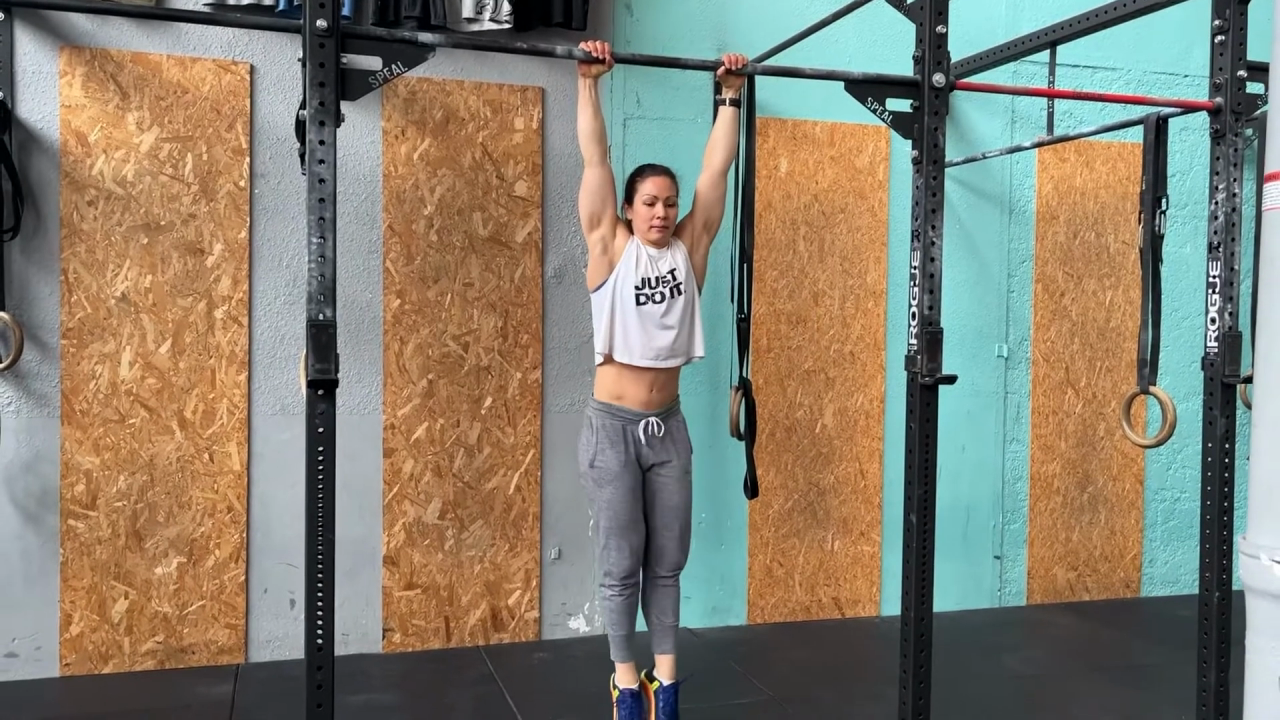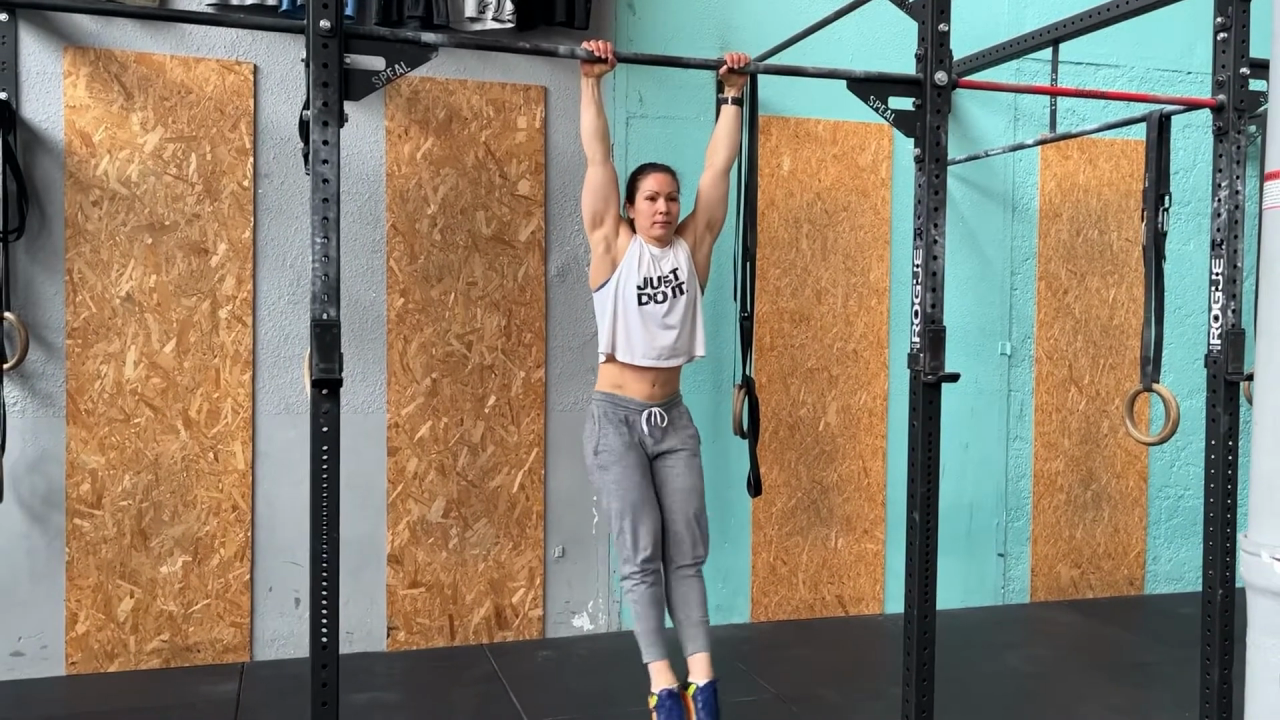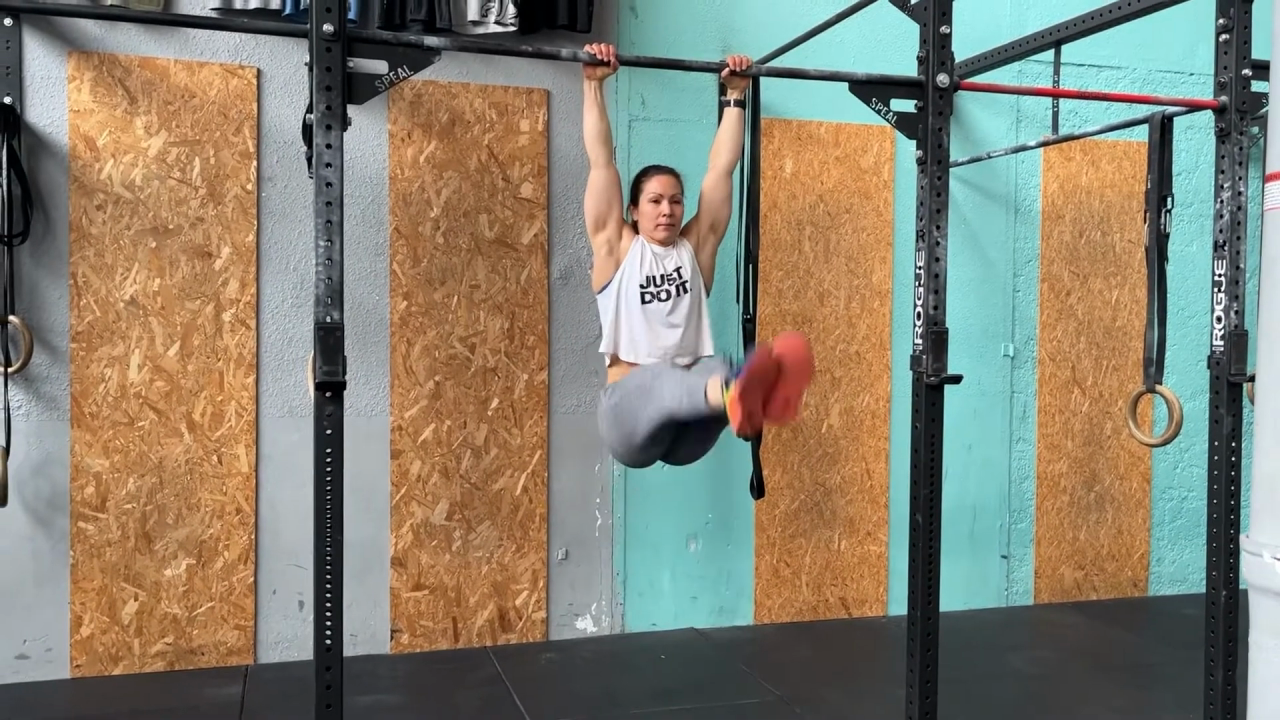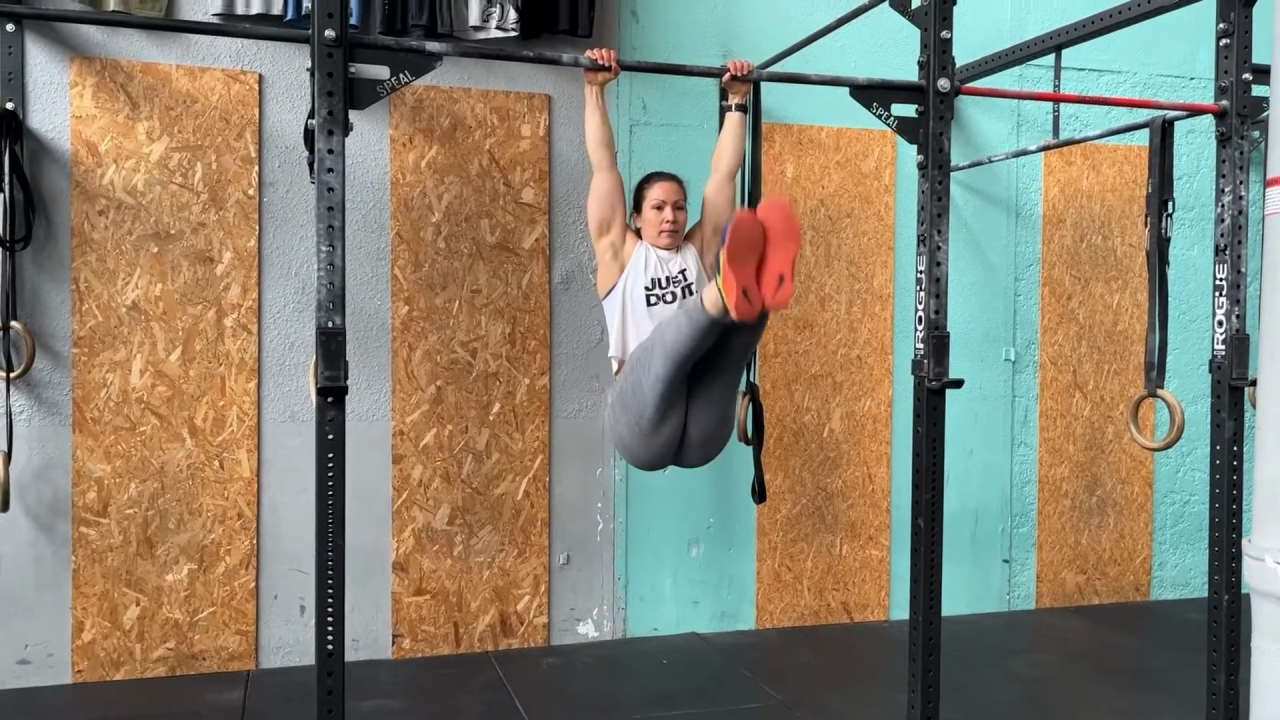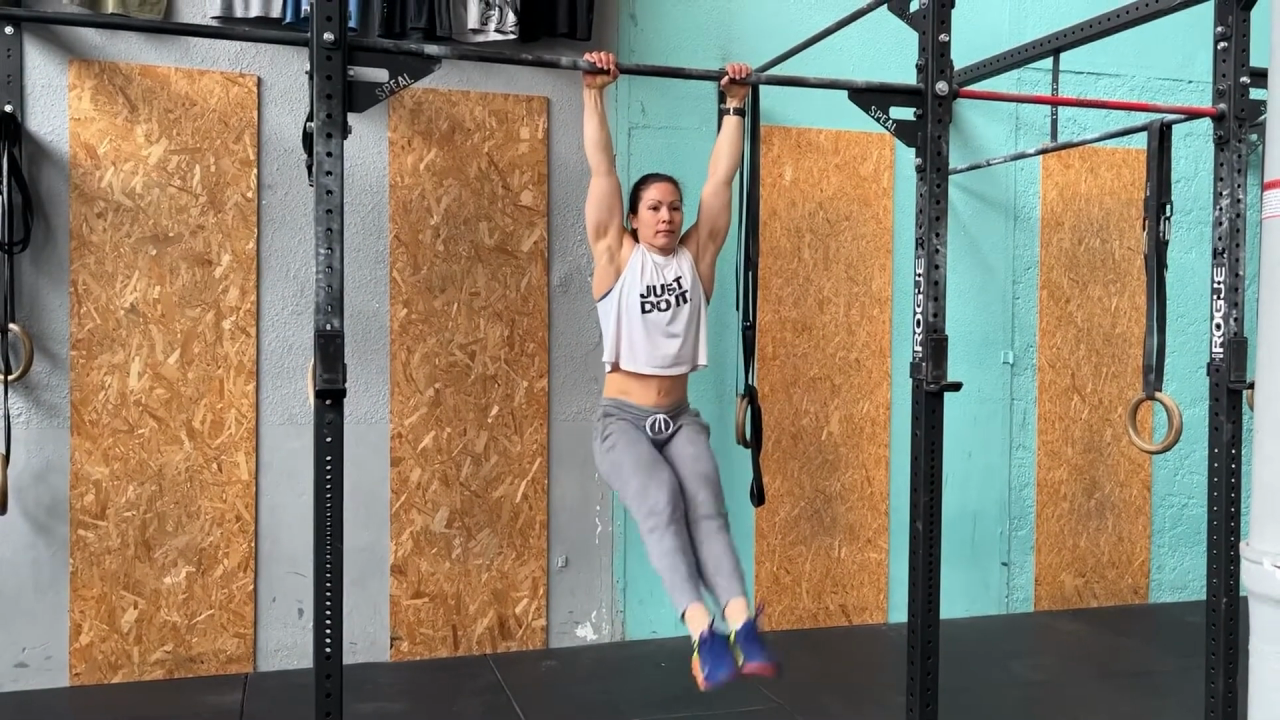
dt=0.5s
person 1, frame 1
left shoulder: (689, 249)
right shoulder: (609, 249)
left elbow: (716, 169)
right elbow: (594, 161)
left wrist: (730, 95)
right wrist: (588, 81)
left hip: (668, 426)
right hip: (612, 426)
left knee: (668, 563)
right knee: (620, 565)
person 1, frame 2
left shoulder: (692, 246)
right shoulder: (611, 247)
left elbow: (719, 167)
right elbow: (597, 158)
left wrist: (733, 95)
right wrist: (591, 81)
left hip: (673, 418)
right hip: (615, 417)
left knee: (687, 551)
right knee: (642, 552)
person 1, frame 3
left shoulder: (694, 247)
right shoulder: (615, 249)
left elbow: (722, 169)
right elbow: (599, 162)
left wrist: (735, 95)
right wrist: (593, 85)
left hip: (684, 422)
right hip: (630, 413)
left knee: (714, 375)
right knee: (662, 383)
left ankle: (752, 395)
right ankle: (737, 395)
person 1, frame 4
left shoulder: (700, 252)
right shoulder: (620, 253)
left elbow: (724, 174)
right elbow: (603, 166)
left wrist: (737, 101)
right wrist: (595, 90)
left hip: (701, 432)
right hip: (641, 419)
right knee: (666, 340)
left ankle: (747, 303)
right ankle: (730, 291)
person 1, frame 5
left shoulder: (694, 256)
right shoulder: (615, 254)
left elbow: (720, 183)
right elbow: (601, 170)
left wrist: (735, 105)
right wrist: (595, 96)
left hip: (680, 422)
right hip: (620, 423)
left knee: (707, 509)
right knee: (660, 508)
left ankle: (744, 630)
right ankle: (705, 635)
